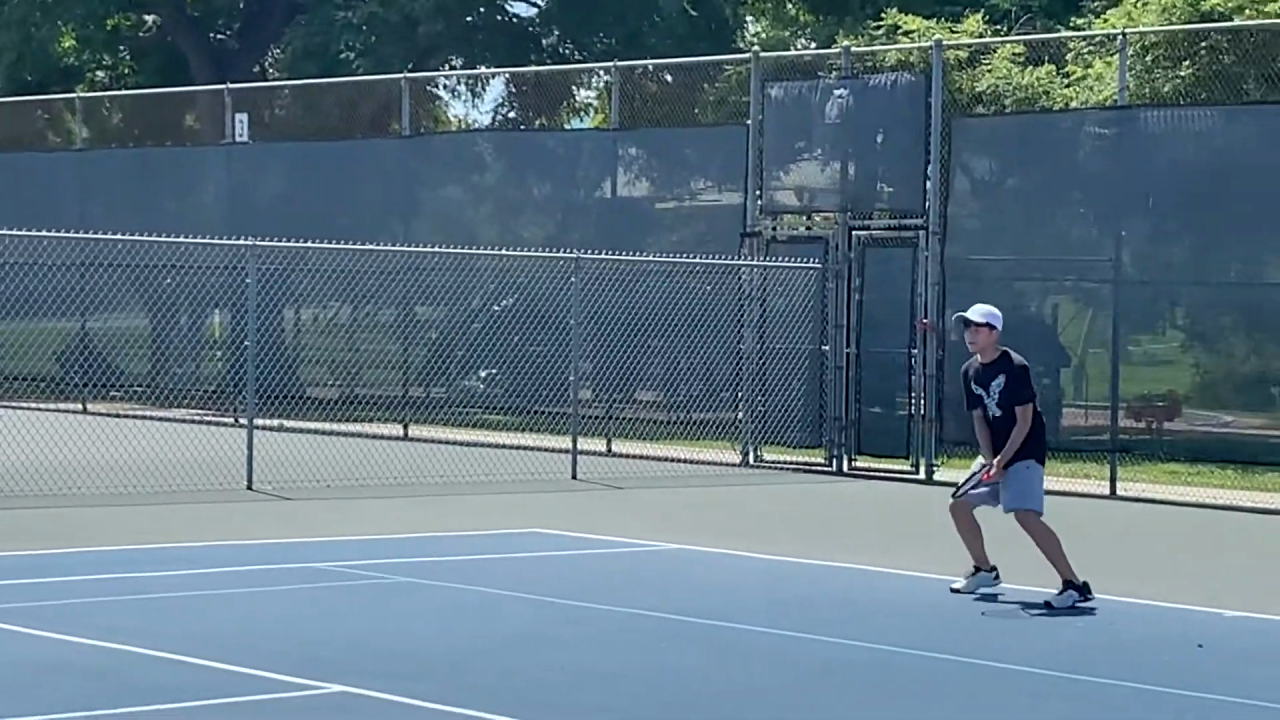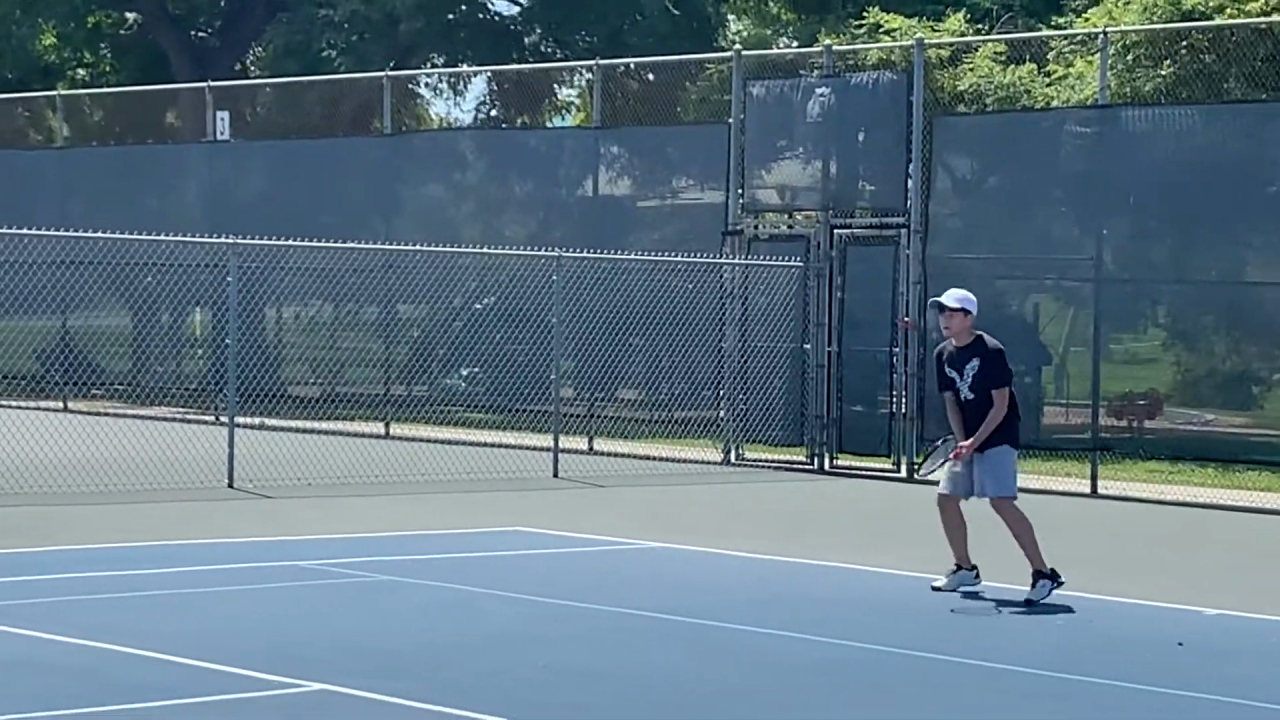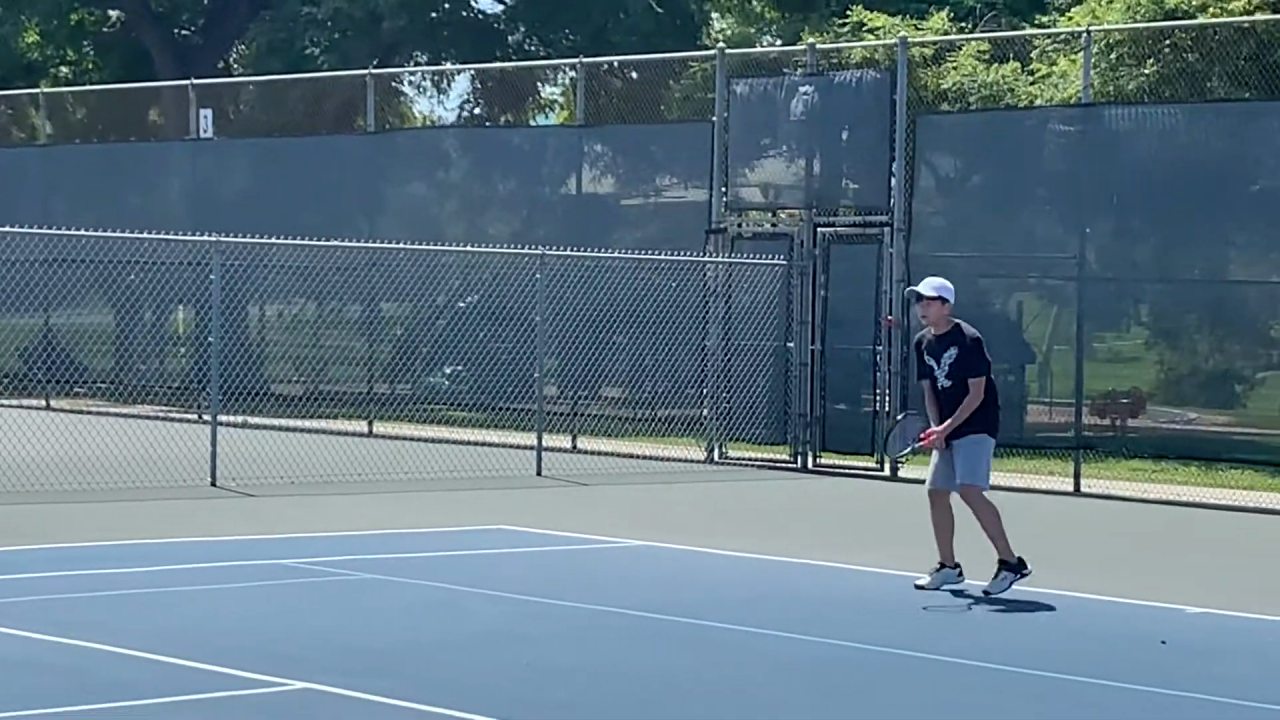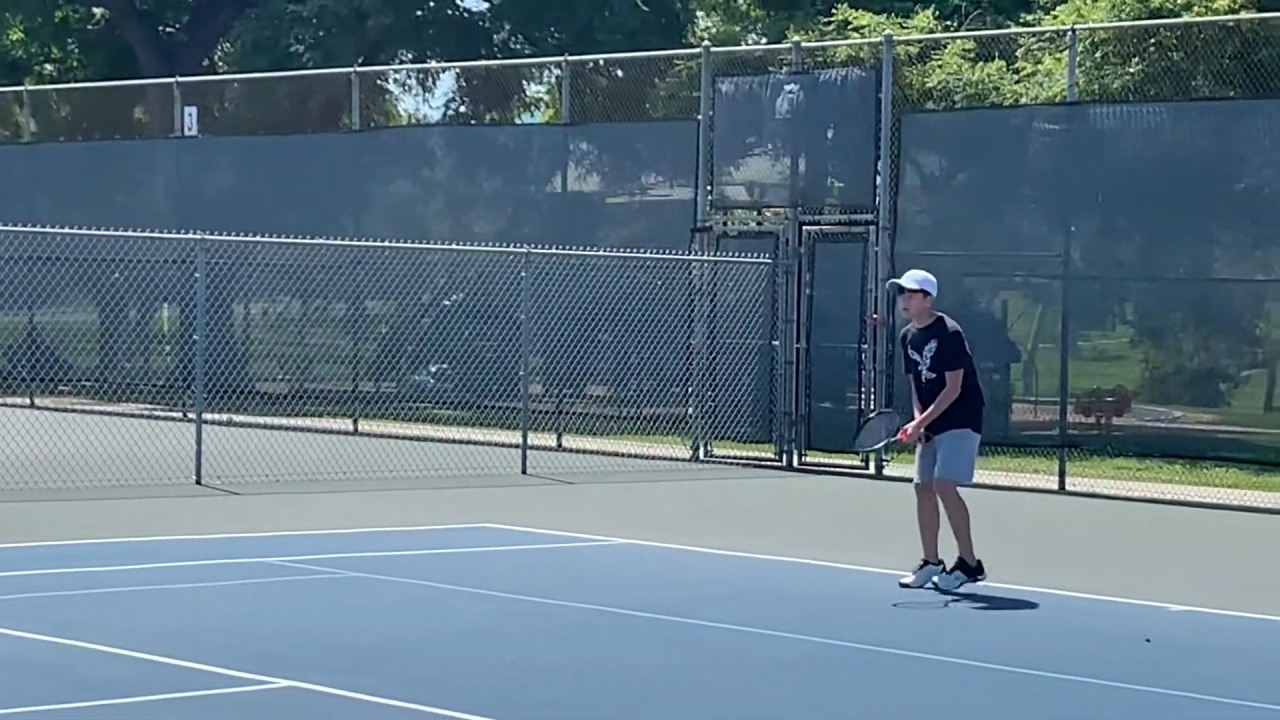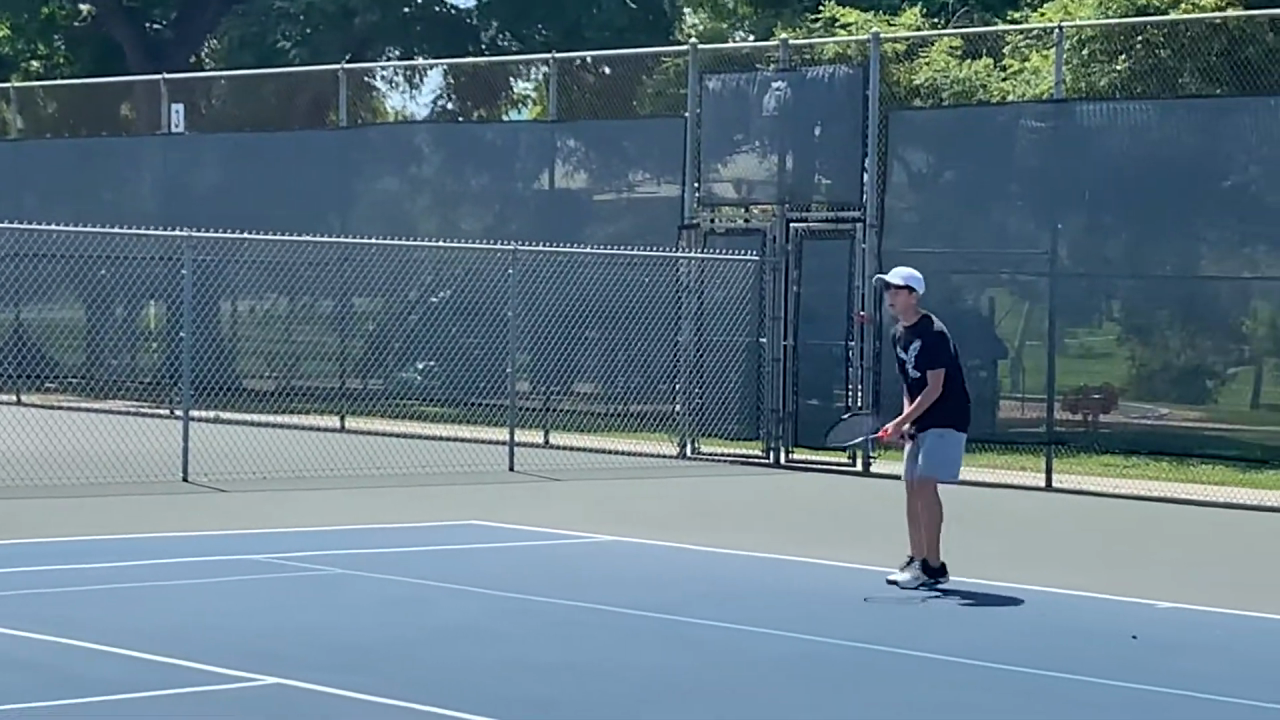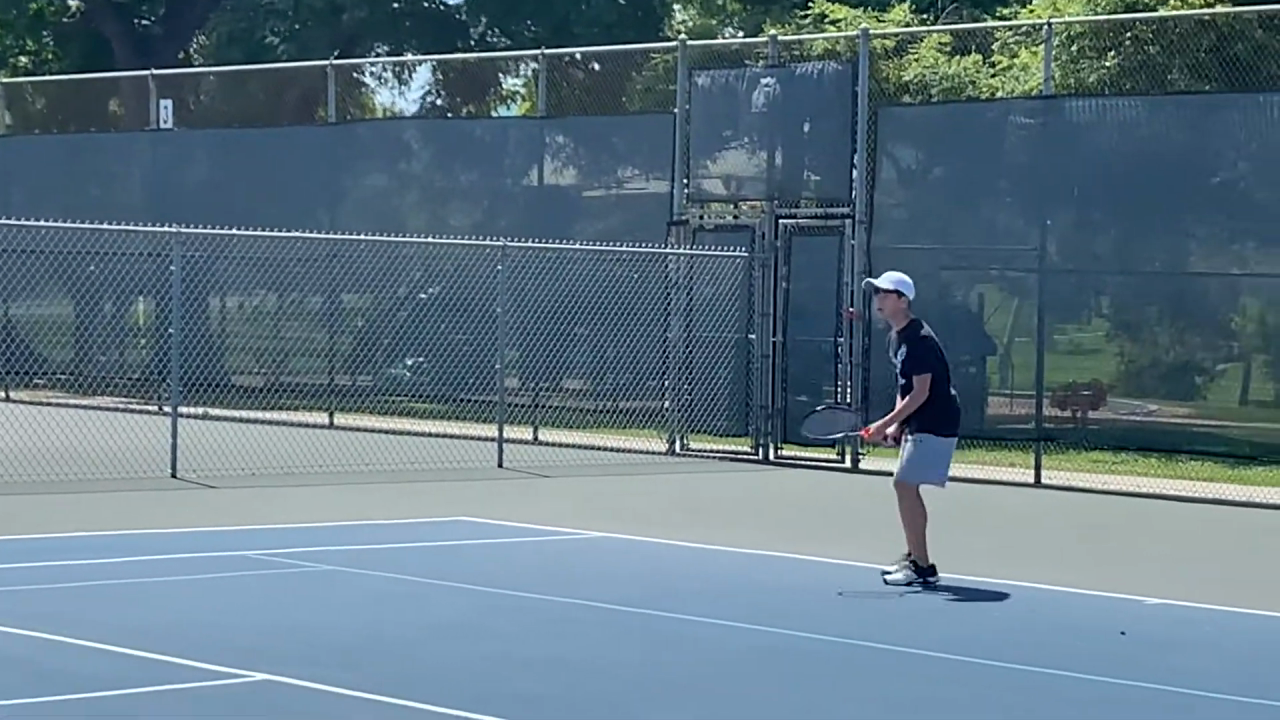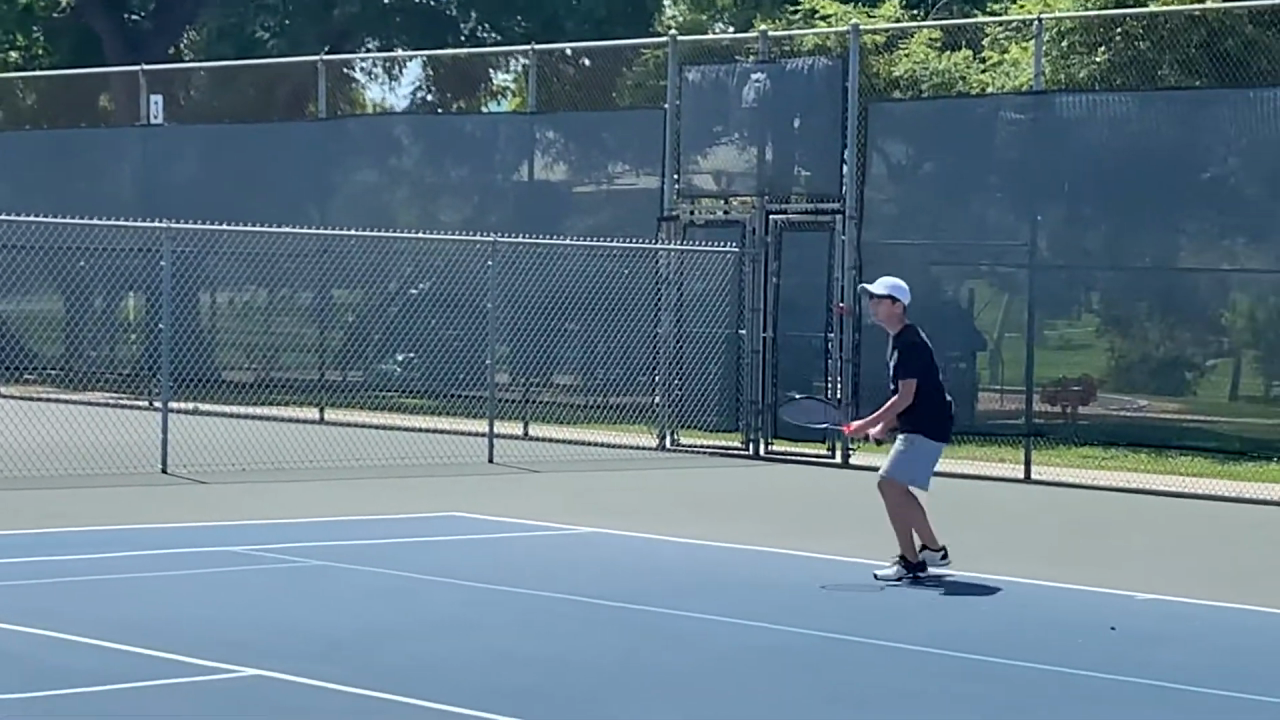
dt=0.1s
person 1, frame 1
left shoulder: (1016, 367)
right shoulder: (969, 371)
left elbow: (1024, 422)
right elbow: (979, 419)
left wrist: (1000, 461)
right wrist: (990, 461)
left hip: (1024, 454)
right hip: (995, 453)
left knee: (1026, 516)
right knee: (959, 506)
left ankle: (1074, 585)
right ankle: (984, 570)
person 1, frame 2
left shoulder: (991, 351)
right shoulder: (942, 355)
left elbow: (1000, 405)
right elbow: (951, 403)
left wrist: (974, 442)
right wrist: (961, 443)
left hip: (997, 439)
right hip: (969, 441)
left knee: (1001, 503)
right knee: (946, 500)
left ankle: (1044, 573)
right ankle: (966, 568)
person 1, frame 3
left shoulder: (968, 340)
right shoulder: (921, 343)
left elbow: (977, 395)
right elbow: (929, 391)
left wrist: (944, 429)
right wrist: (937, 429)
left hip: (976, 428)
right hip: (951, 432)
left knee: (970, 492)
right knee: (937, 493)
left ankle: (1011, 563)
right ankle: (948, 567)
person 1, frame 4
left shoulder: (949, 333)
right shoulder: (908, 337)
left elbow: (953, 388)
left wrist: (921, 421)
right wrist: (917, 423)
left hip: (959, 422)
right hip: (930, 425)
left knee: (944, 487)
right knee: (924, 490)
left ankle: (969, 563)
right ankle: (931, 563)
person 1, frame 5
left shoulder: (933, 332)
right shoulder: (898, 335)
left elbow: (935, 387)
left wrist: (901, 420)
right wrist: (908, 423)
left hip: (947, 420)
right hip: (925, 422)
left knee: (923, 486)
right knee: (914, 487)
left ankle: (934, 567)
right ankle: (917, 561)
person 1, frame 6
left shoulder: (920, 338)
right shoulder: (895, 338)
left elbow: (921, 393)
left wrist: (885, 422)
right wrist: (896, 426)
left hip: (936, 424)
right hip: (917, 424)
left knee: (906, 486)
right knee: (903, 487)
left ankle: (923, 567)
right ankle: (913, 557)
person 1, frame 7
left shoulder: (910, 342)
right shoulder: (899, 341)
left elbow: (905, 397)
left wrist: (869, 422)
right wrist: (883, 427)
left hip: (928, 427)
right hip: (920, 426)
left knee: (890, 484)
right knee: (899, 488)
left ankle: (911, 562)
right ankle: (932, 548)
